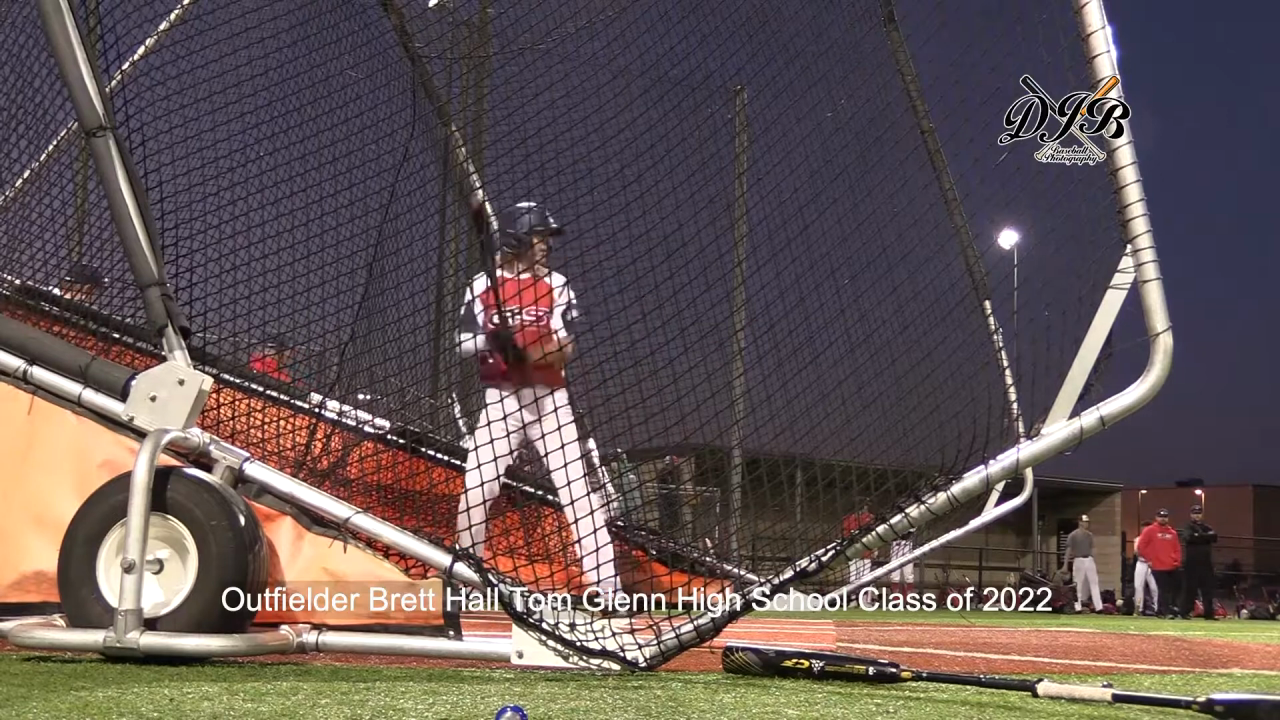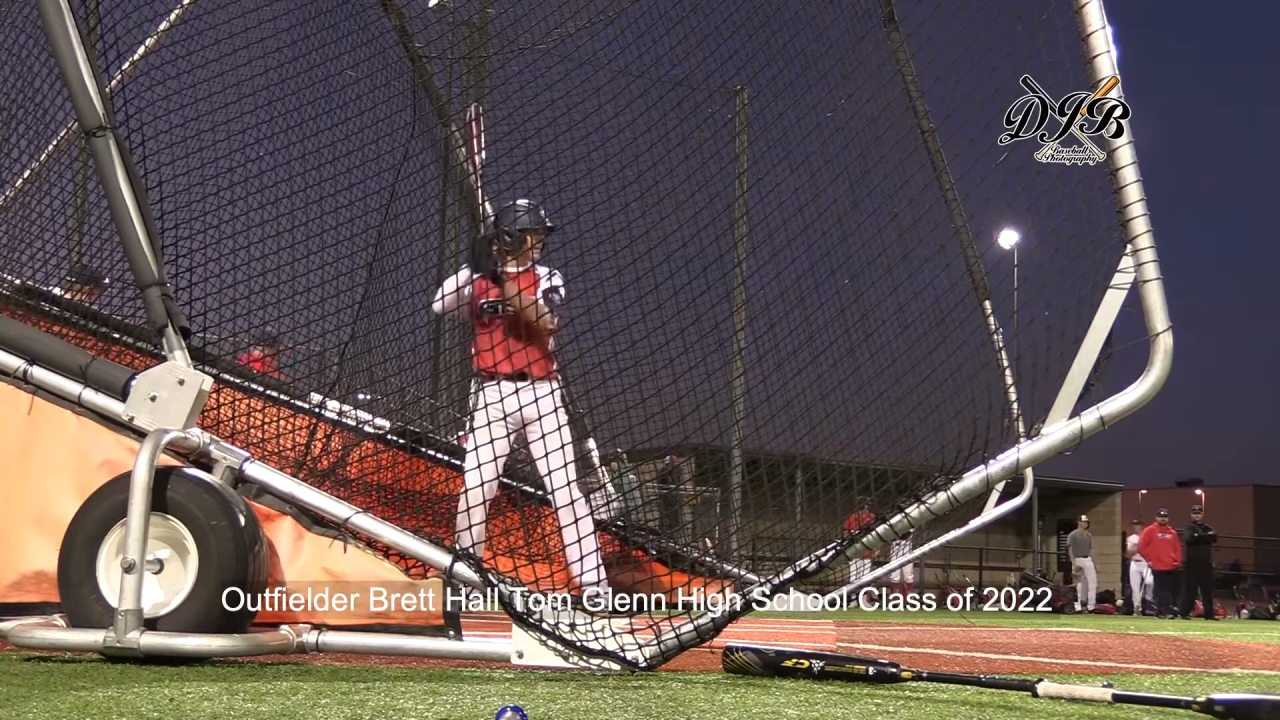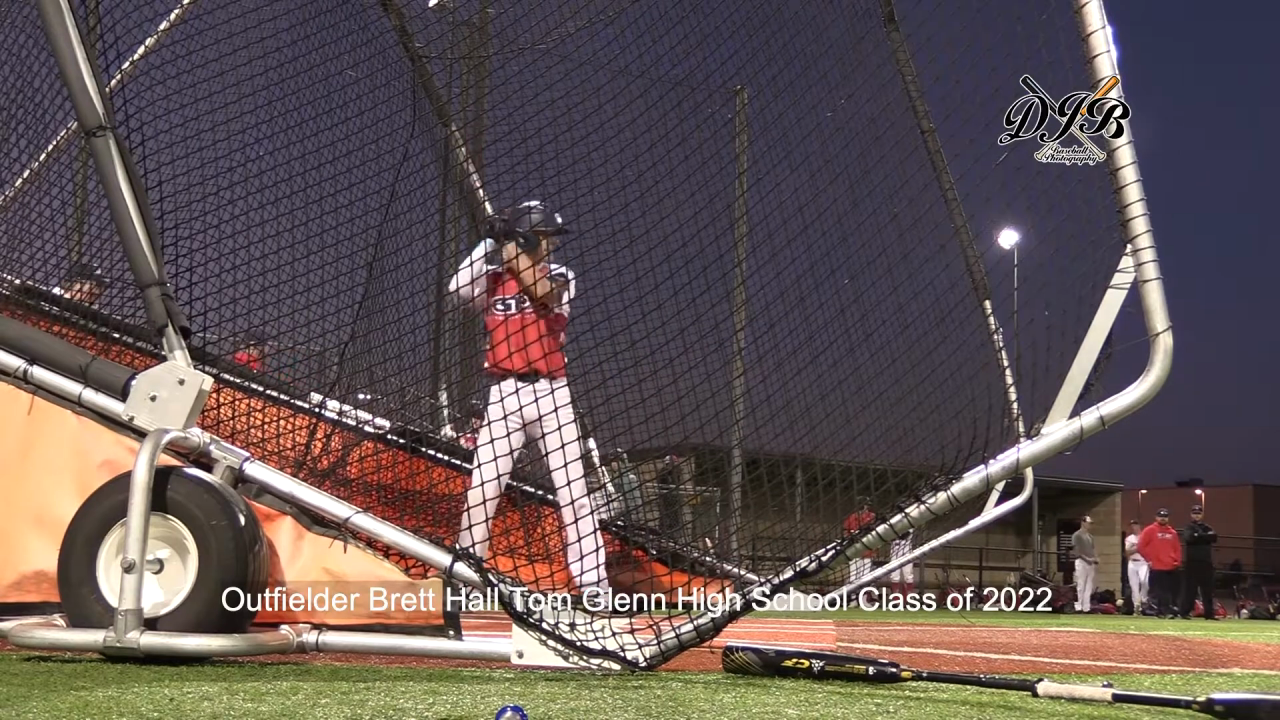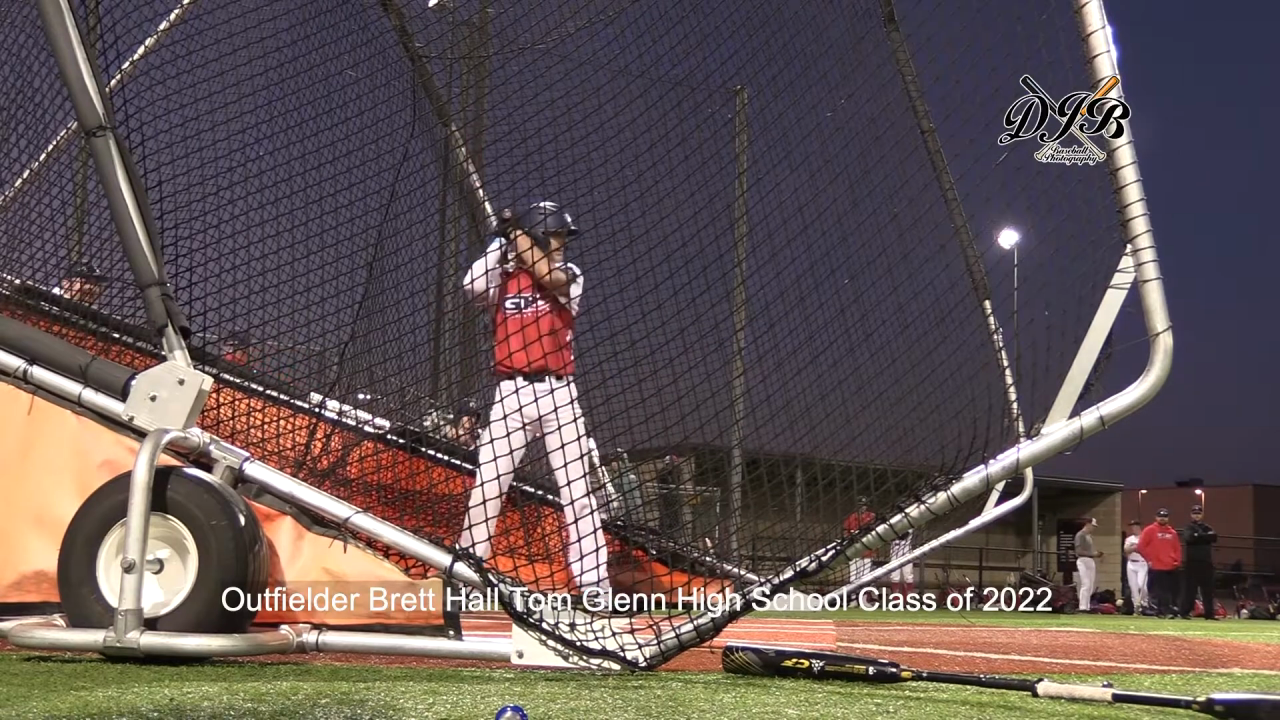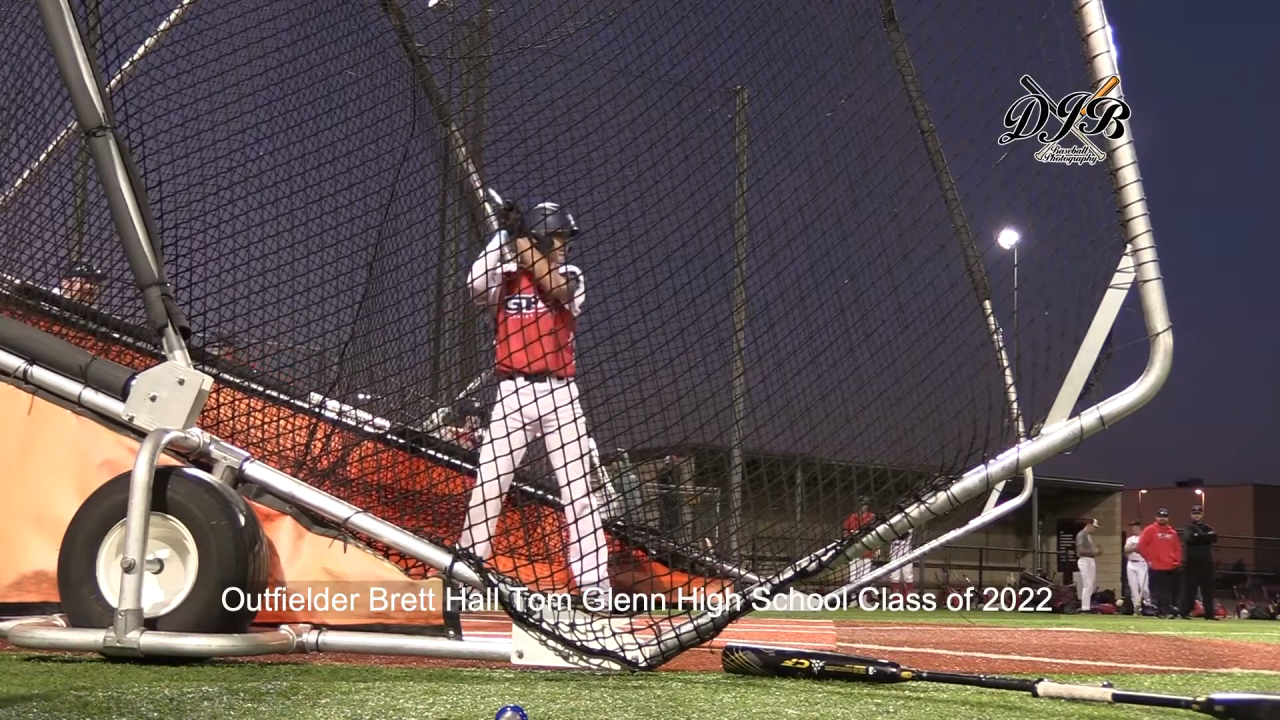
dt=0.3s
person 1, frame 1
left shoulder: (556, 285)
right shoulder: (483, 286)
left elbow: (564, 349)
right elbow: (465, 344)
left wrist: (523, 351)
right wrist: (490, 338)
left hip: (549, 399)
right hip: (499, 400)
left knee: (576, 487)
right knee: (476, 488)
left ankle: (604, 582)
person 1, frame 2
left shoulder: (547, 278)
right shoulder: (477, 276)
left elbow: (543, 322)
right elbow: (440, 307)
left wrist: (502, 283)
right wrist: (470, 268)
left hip: (541, 392)
right hip: (493, 394)
left knee: (565, 487)
right knee: (475, 487)
left ankle: (593, 580)
person 1, frame 3
left shoulder: (561, 276)
right shoulder: (492, 278)
left elbow: (541, 288)
right elbow: (460, 289)
left wrist: (507, 242)
right wrist: (490, 242)
left hip: (551, 393)
right hip: (505, 393)
left knee: (573, 488)
right knee: (483, 486)
left ankle: (593, 580)
person 1, frame 4
left shoulder: (569, 275)
right shoulder: (503, 277)
left elbow: (549, 278)
right elbow: (473, 286)
left wrist: (518, 233)
right wrist: (502, 240)
left hip: (558, 393)
right hip: (511, 393)
left knee: (576, 488)
right knee: (487, 485)
left ankle: (594, 580)
person 1, frame 5
left shoulder: (571, 276)
right shoulder: (505, 277)
left elbow: (555, 288)
right elbow: (477, 284)
left wrist: (522, 239)
right wrist: (503, 235)
left hip: (559, 394)
right hip: (512, 394)
left knee: (578, 489)
right knee: (488, 486)
left ankle: (594, 581)
